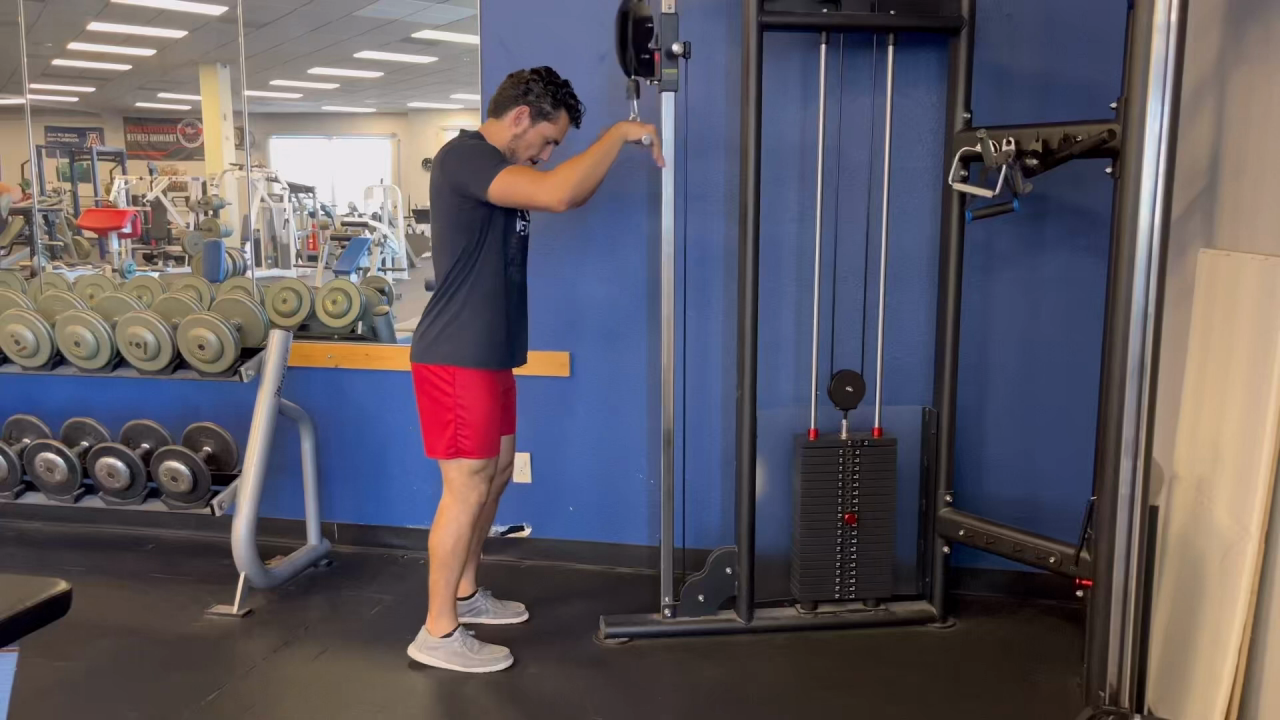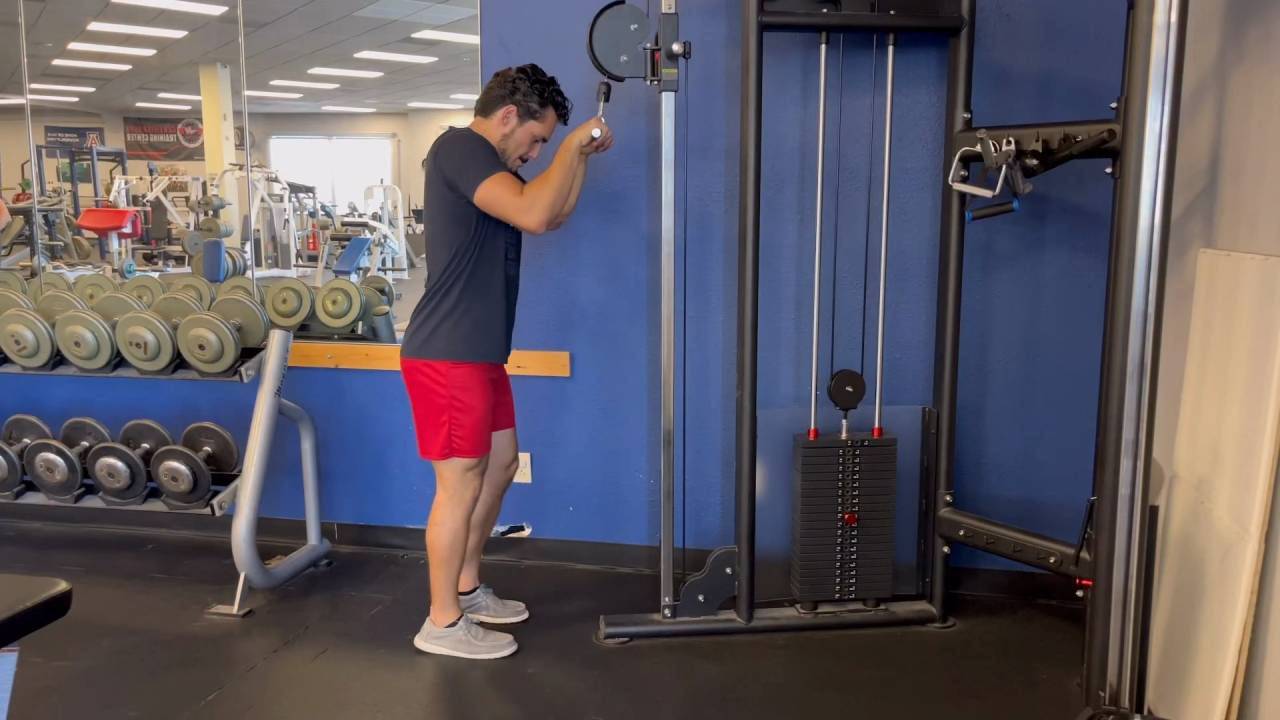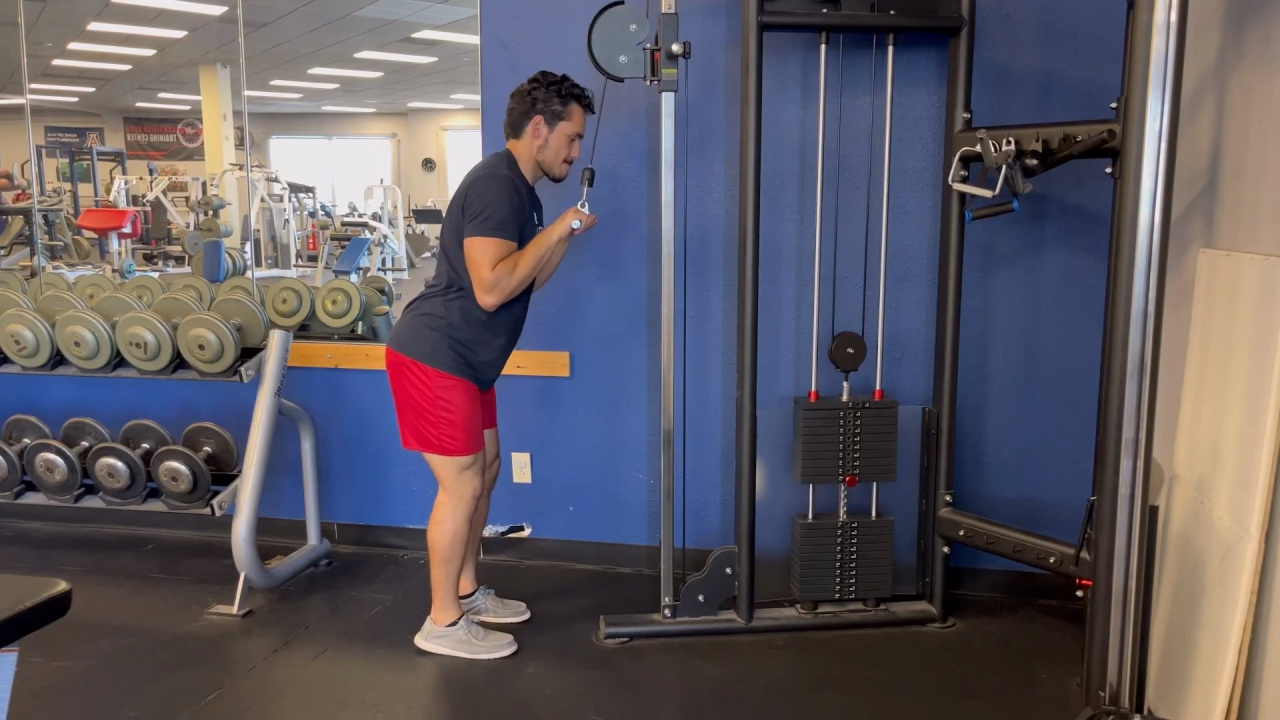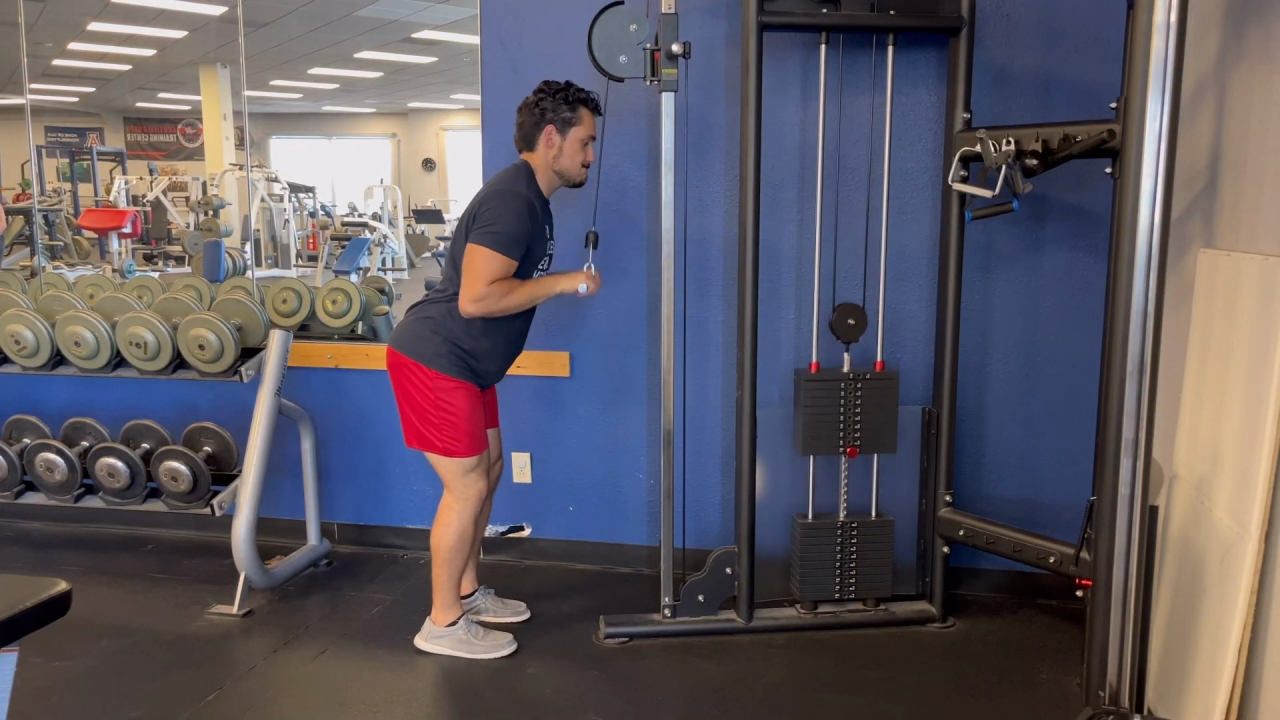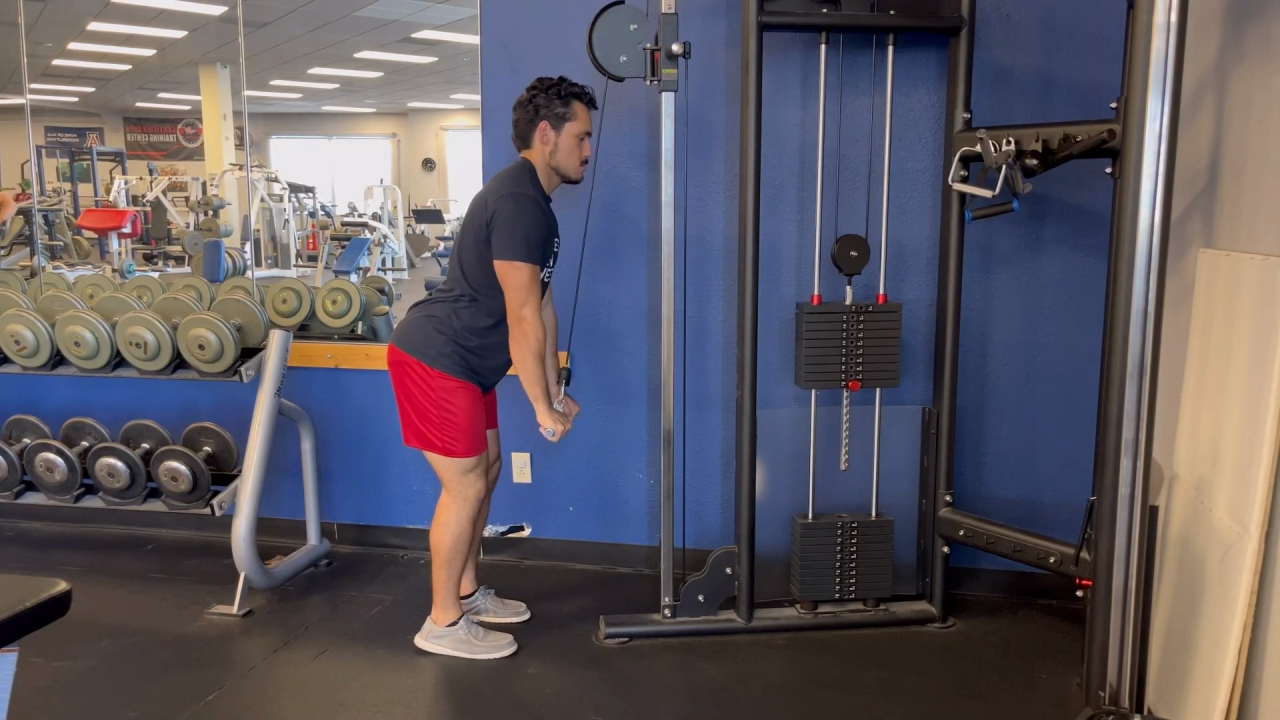
dt=1s
person 1, frame 1
left shoulder: (497, 168)
right shoulder: (465, 157)
left elbow: (570, 197)
right elbow: (558, 193)
left wrist: (614, 145)
right wrist: (621, 133)
left hip: (487, 355)
right hip: (454, 358)
left knee: (494, 473)
right knee: (465, 488)
left ankle: (464, 593)
right ankle: (438, 632)
person 1, frame 2
left shoulder: (488, 162)
right shoulder: (459, 148)
left elbow: (553, 214)
right elbow: (533, 214)
left wrist: (580, 154)
right wrist: (571, 142)
left hip: (478, 351)
right hip: (448, 355)
left knee: (499, 464)
right knee: (460, 483)
left ankle: (467, 588)
right ankle: (443, 622)
person 1, frame 3
left shoulder: (519, 188)
right shoulder: (495, 184)
left elbow: (526, 282)
right elbow: (491, 290)
left wrist: (566, 233)
right wrist: (555, 229)
left hip: (463, 357)
right hip: (434, 356)
left knee: (484, 470)
right knee: (463, 484)
left ankle: (467, 592)
right ankle: (444, 622)
person 1, frame 4
left shoulder: (528, 196)
right shoulder: (513, 199)
right elbow: (476, 298)
left wrist: (567, 278)
right wrist: (564, 283)
left hip: (461, 360)
right hip: (434, 359)
left knee: (487, 470)
right knee: (468, 487)
left ankle: (467, 592)
right ankle: (444, 623)
person 1, frame 5
left shoulder: (529, 198)
right shoulder: (519, 202)
left elbow: (541, 306)
right elbow: (523, 318)
left wrist: (555, 392)
right wrist: (542, 408)
left hip: (460, 358)
right hip: (435, 358)
left knee: (485, 471)
right knee: (466, 486)
left ankle: (467, 592)
right ankle: (444, 623)
